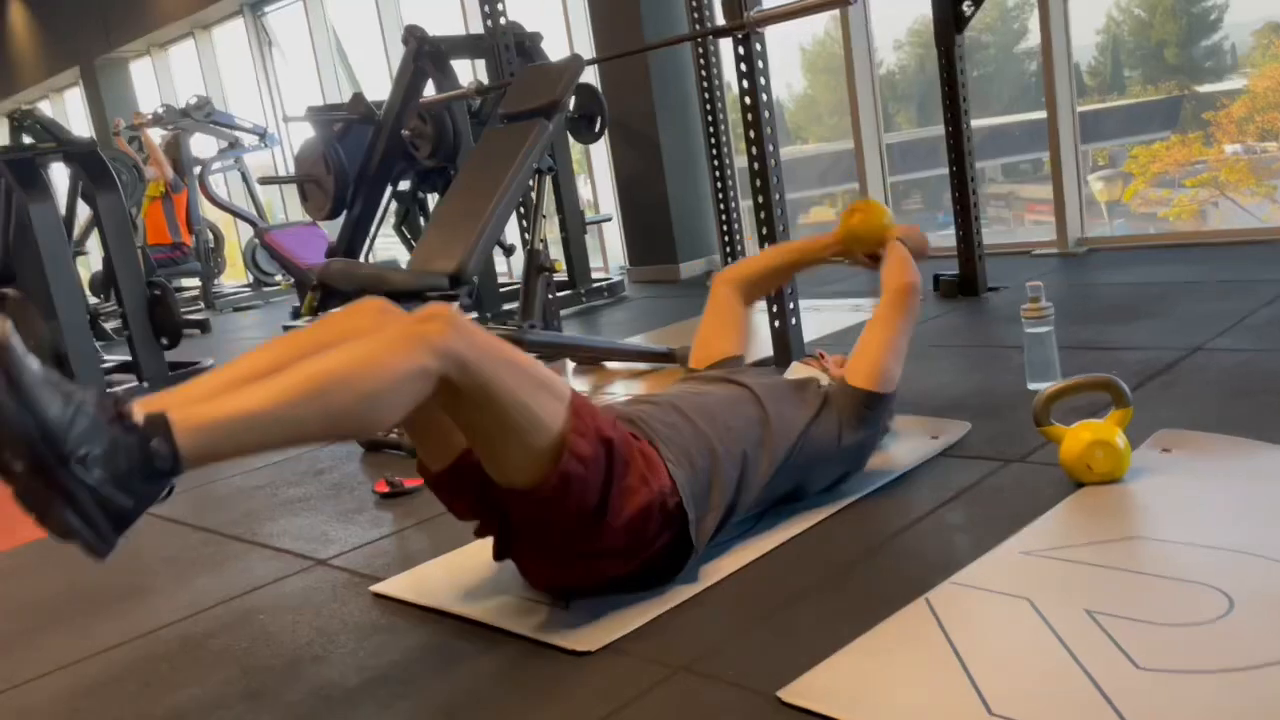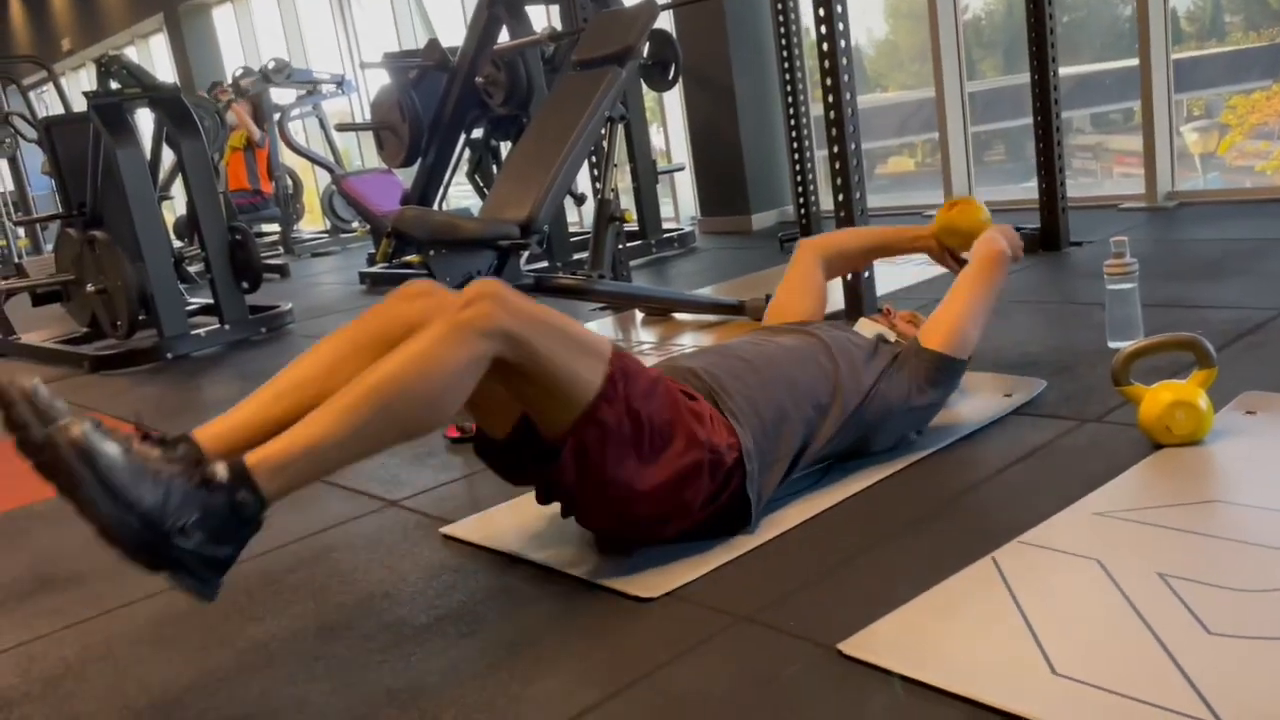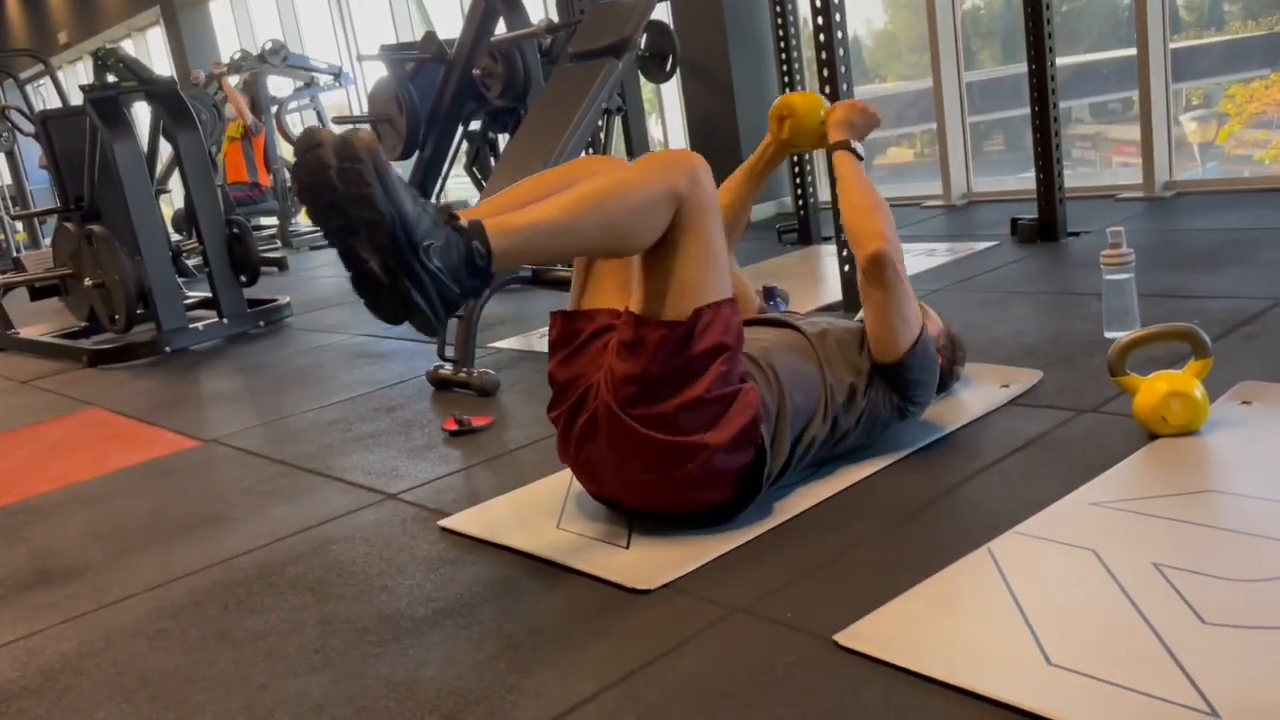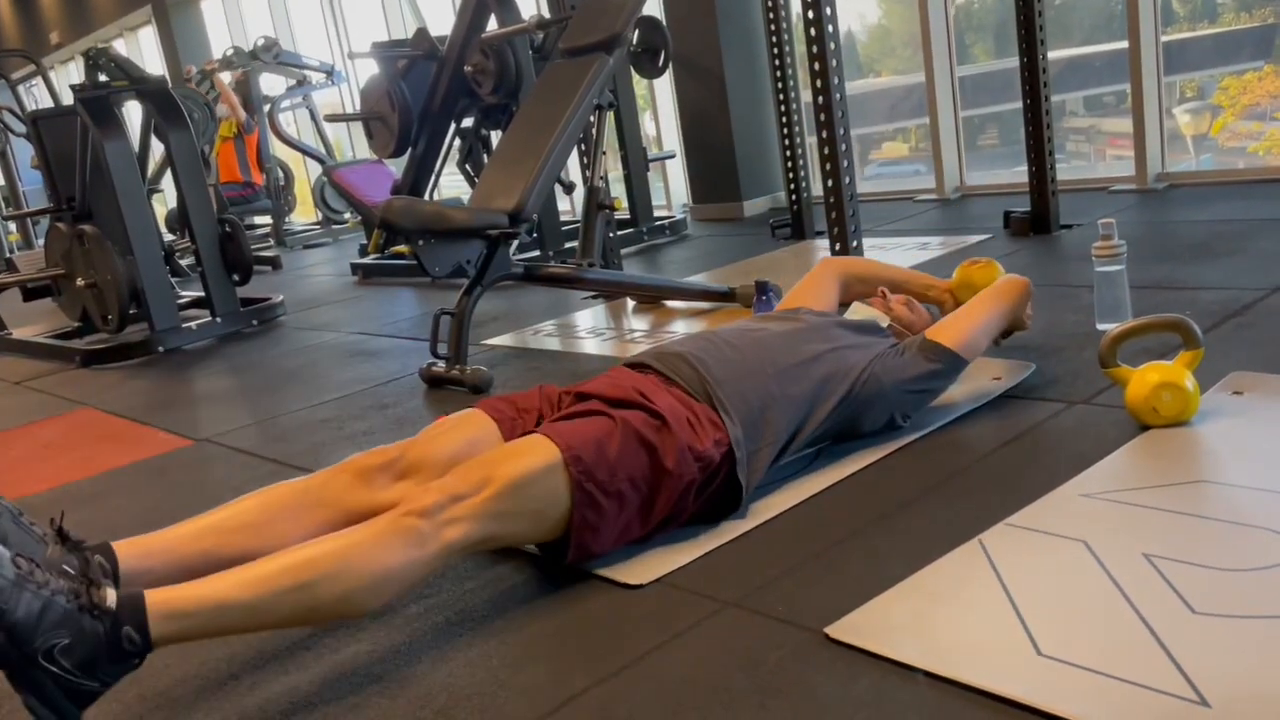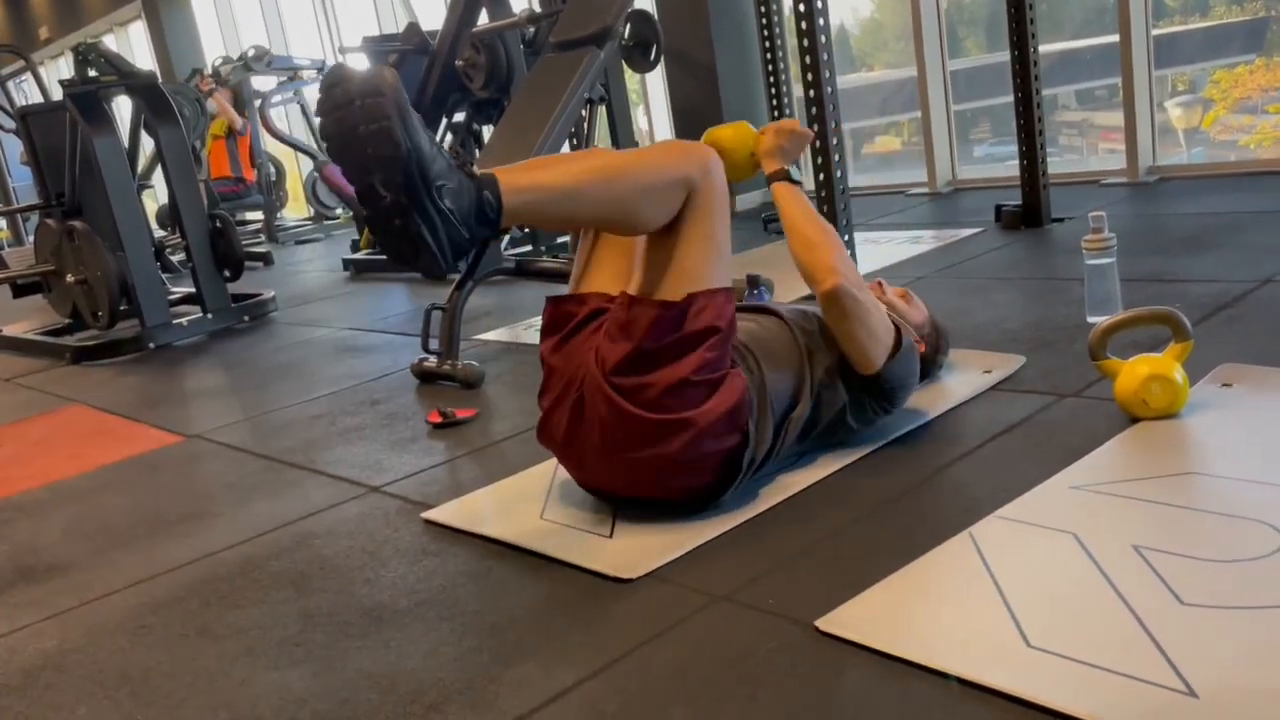
dt=1s
person 1, frame 1
left shoulder: (834, 427)
right shoulder: (734, 383)
left elbow: (898, 304)
right elbow: (732, 286)
left wrist: (894, 250)
right wrist: (836, 242)
left hip: (632, 515)
right hip: (547, 503)
left knee: (437, 335)
right knee: (372, 318)
left ankle: (133, 456)
right ankle: (115, 431)
person 1, frame 2
left shoulder: (900, 384)
right shoulder: (813, 338)
left elbow: (971, 300)
right elbow: (814, 249)
left wrist: (991, 246)
right wrist: (920, 232)
left hip: (689, 462)
right hip: (620, 424)
left knee: (488, 307)
right knee: (415, 304)
left ankle: (222, 506)
right ankle: (185, 462)
person 1, frame 3
left shoulder: (902, 380)
right shoulder: (787, 335)
left elbow: (879, 257)
right elbow: (713, 244)
left wrist: (840, 145)
right wrist: (773, 149)
left hip: (689, 446)
right hip: (602, 424)
left knee: (678, 175)
right knee: (605, 172)
left ankle: (455, 261)
right ankle: (443, 249)
person 1, frame 4
left shoulder: (899, 370)
right shoulder: (821, 323)
left elbow: (1011, 294)
right elbow: (836, 262)
left wrist: (992, 295)
right wrist: (933, 277)
left hip: (683, 438)
right hip: (619, 390)
left knee: (441, 516)
right knee: (383, 475)
left ankle: (110, 630)
right ankle: (99, 571)
person 1, frame 5
left shoulder: (885, 369)
right shoulder: (776, 327)
left elbow: (841, 287)
right elbow: (685, 253)
left wrist: (778, 174)
right wrist: (731, 173)
left hip: (674, 426)
right hip: (588, 405)
left knee: (691, 165)
right knee: (614, 175)
left ankle: (466, 204)
right ankle: (453, 204)
